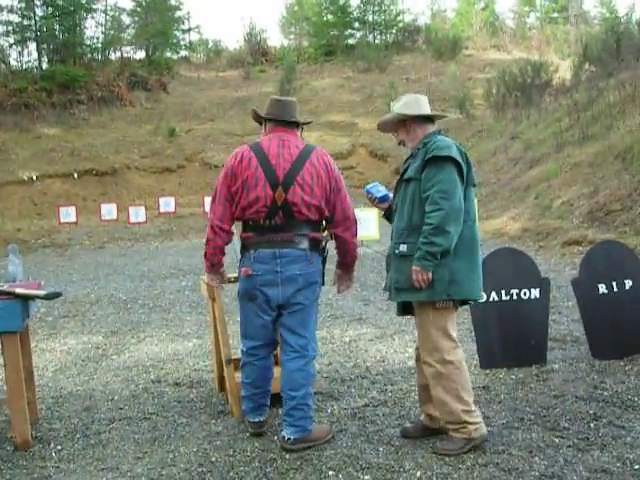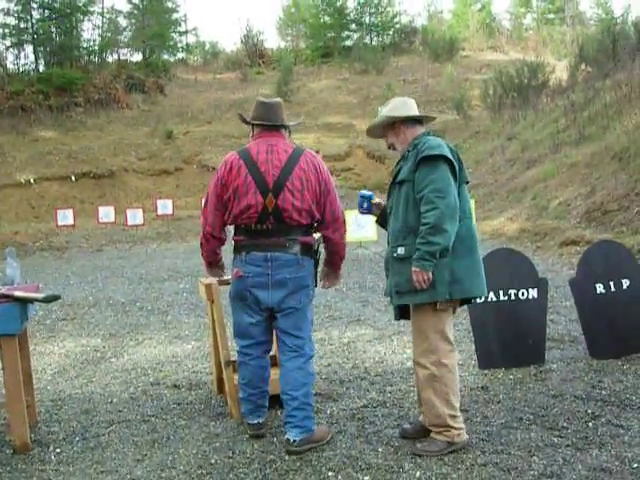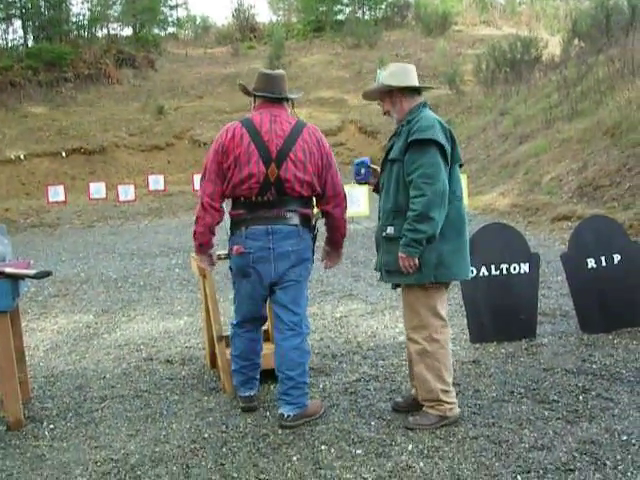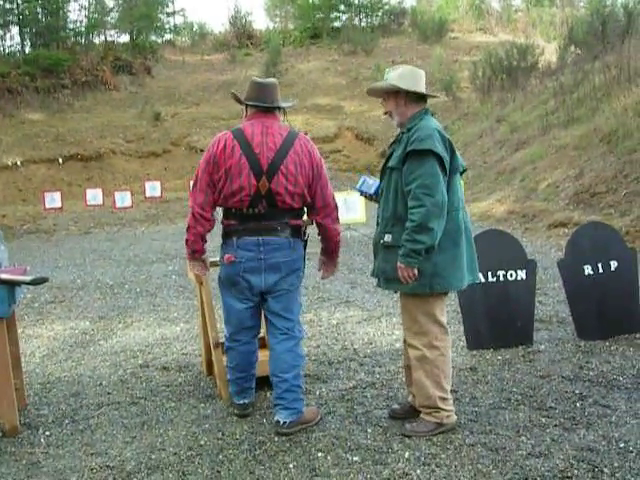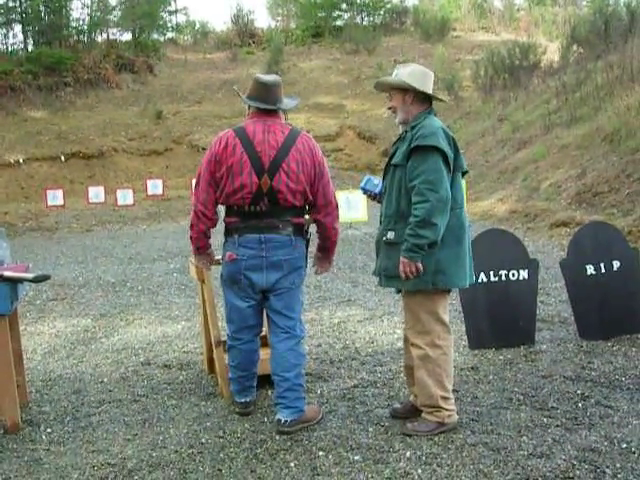
dt=0.4s
person 1, frame 1
left shoulder: (440, 152)
right shoulder: (426, 155)
left elbow: (446, 212)
left wrist: (425, 259)
right wrist: (391, 208)
left hip: (435, 272)
right hip: (425, 271)
left knee: (440, 350)
right knee: (428, 349)
left ankle: (466, 425)
right ankle: (436, 417)
person 1, frame 2
left shoulder: (431, 152)
right shoulder: (416, 159)
left elbow: (441, 211)
left wrist: (424, 260)
right wrist: (384, 213)
left hip: (433, 274)
right hip: (420, 273)
left knee: (434, 353)
right knee: (426, 350)
left ankle: (449, 430)
right ankle: (433, 418)
person 1, frame 3
left shoulder: (424, 129)
right shoulder: (413, 128)
left elbow: (430, 194)
left wrist: (411, 244)
right wrist: (381, 182)
left hip: (424, 251)
right hip: (416, 248)
left knee: (427, 328)
right knee: (417, 326)
left ankle: (441, 404)
right ankle: (423, 393)
person 1, frame 4
left shoulder: (424, 138)
right shoulder: (416, 134)
left elbow: (429, 205)
left wrist: (410, 255)
right wrist: (383, 197)
left hip: (423, 260)
right hip: (416, 256)
left knee: (426, 335)
right knee: (414, 333)
left ankle: (438, 411)
right ankle: (420, 399)
person 1, frame 5
left shoulder: (428, 136)
right shoulder: (418, 135)
left elbow: (432, 200)
left wrist: (412, 250)
right wrist: (385, 195)
left hip: (425, 258)
right hip: (416, 256)
left knee: (428, 335)
right knee: (415, 332)
left ankle: (440, 411)
right ankle: (421, 398)
person 2, frame 1
left shoulder: (241, 158)
right shoulder: (320, 159)
left elbow: (219, 219)
right elbow: (344, 220)
left wrist: (213, 264)
right wrist: (346, 265)
left hip: (256, 262)
right hip: (302, 262)
left knee: (256, 347)
right knee: (298, 349)
left ankle: (255, 417)
right ankle: (297, 429)
person 2, frame 2
left shoulder: (232, 164)
right shoulder: (310, 162)
left elbow: (212, 224)
right elbow: (333, 222)
left wrist: (212, 262)
right wrist: (333, 264)
left hip: (248, 266)
right hip: (294, 265)
left knee: (251, 347)
right knee: (296, 351)
left ankle: (254, 418)
right ankle: (300, 431)
person 2, frame 3
left shoulder: (231, 134)
right shoulder: (311, 136)
left elbow: (210, 197)
right elbow: (334, 198)
left wrist: (202, 244)
right wrist: (335, 243)
left hip: (248, 239)
right hip: (294, 239)
left knee: (246, 320)
right knee: (292, 326)
left ankle: (246, 392)
right ankle: (293, 406)
person 2, frame 4
left shoulder: (222, 144)
right shoulder: (302, 145)
left elbow: (200, 206)
right elbow: (325, 207)
left wrist: (195, 252)
right wrist: (331, 251)
left hip: (238, 250)
right hip: (284, 249)
left knee: (240, 332)
right knee: (286, 333)
left ankle: (242, 398)
right ankle: (289, 412)
person 2, frame 5
left shoulder: (224, 143)
right shoulder: (305, 144)
left elbow: (203, 203)
right elbow: (325, 206)
left wrist: (201, 247)
right wrist: (326, 251)
left hip: (240, 247)
right hip: (287, 248)
left knee: (242, 330)
right knee: (287, 332)
left ankle: (243, 397)
right ankle: (290, 411)
